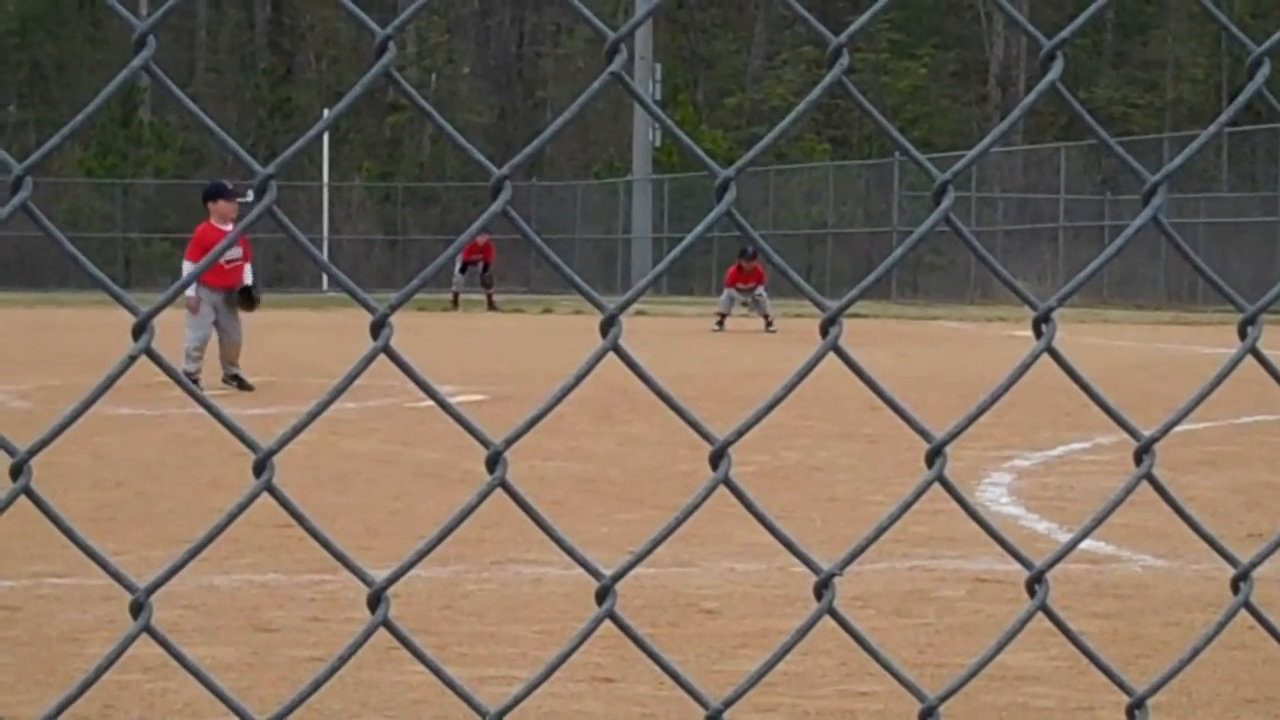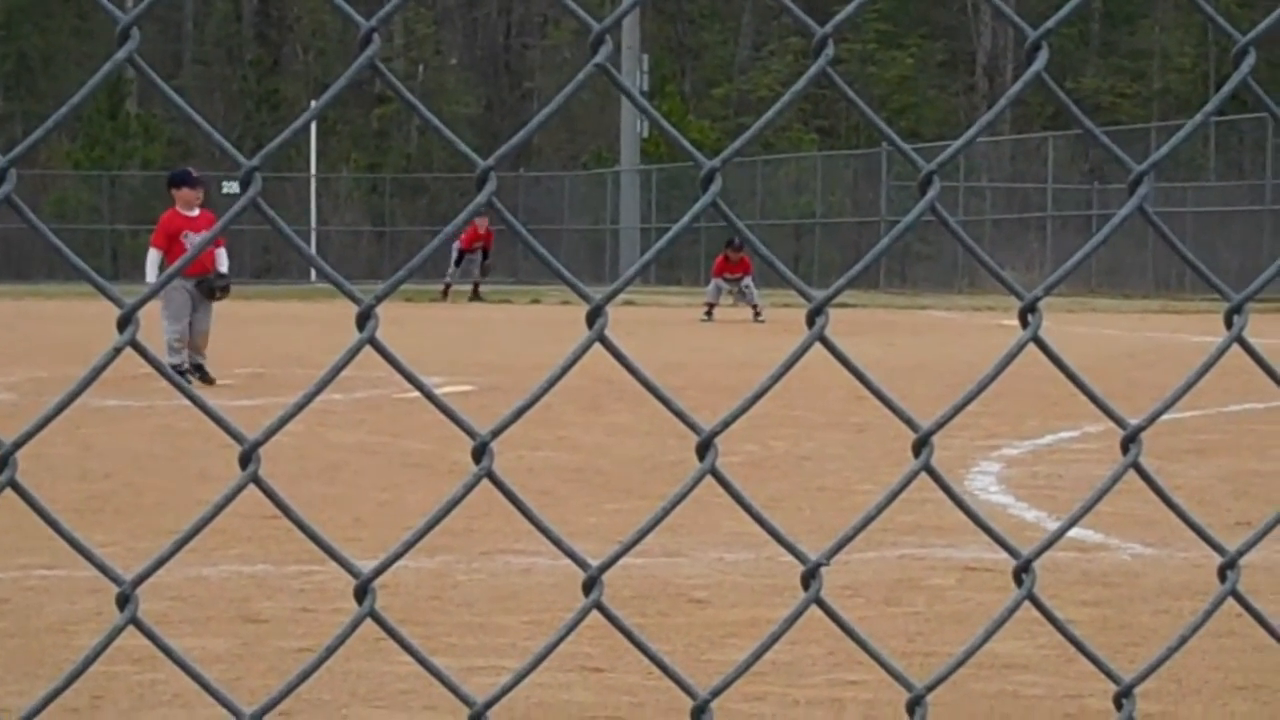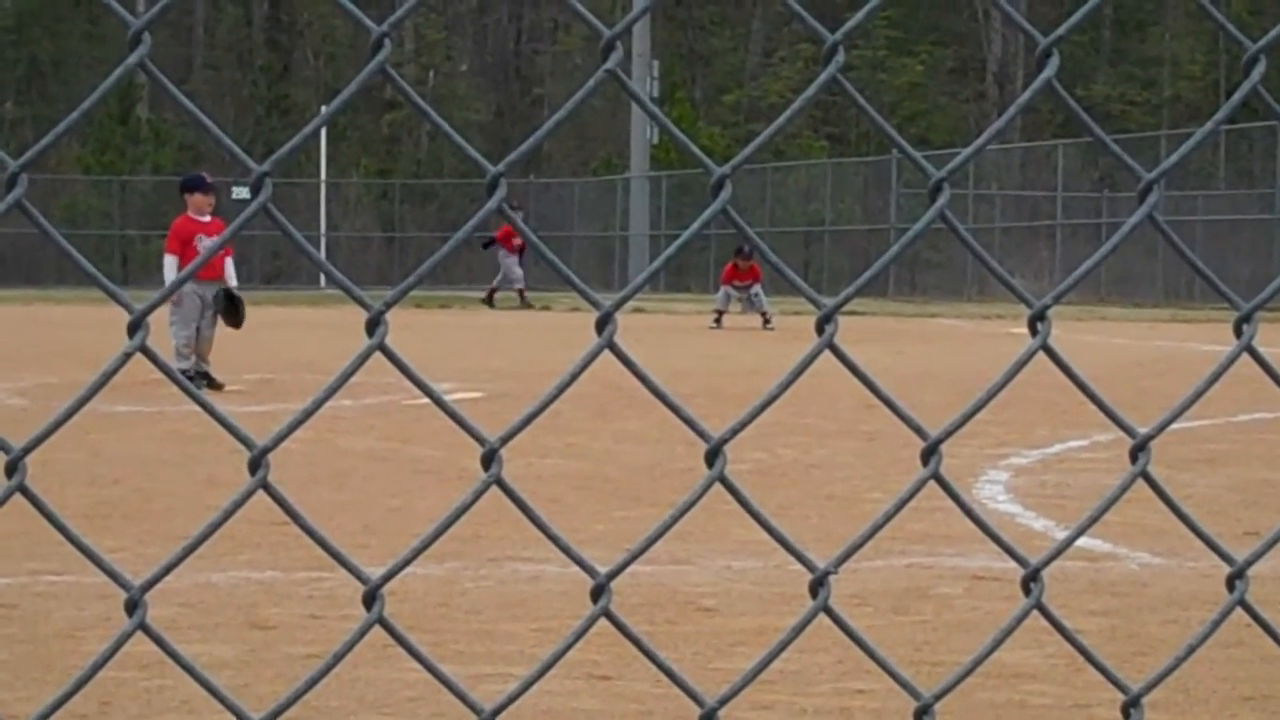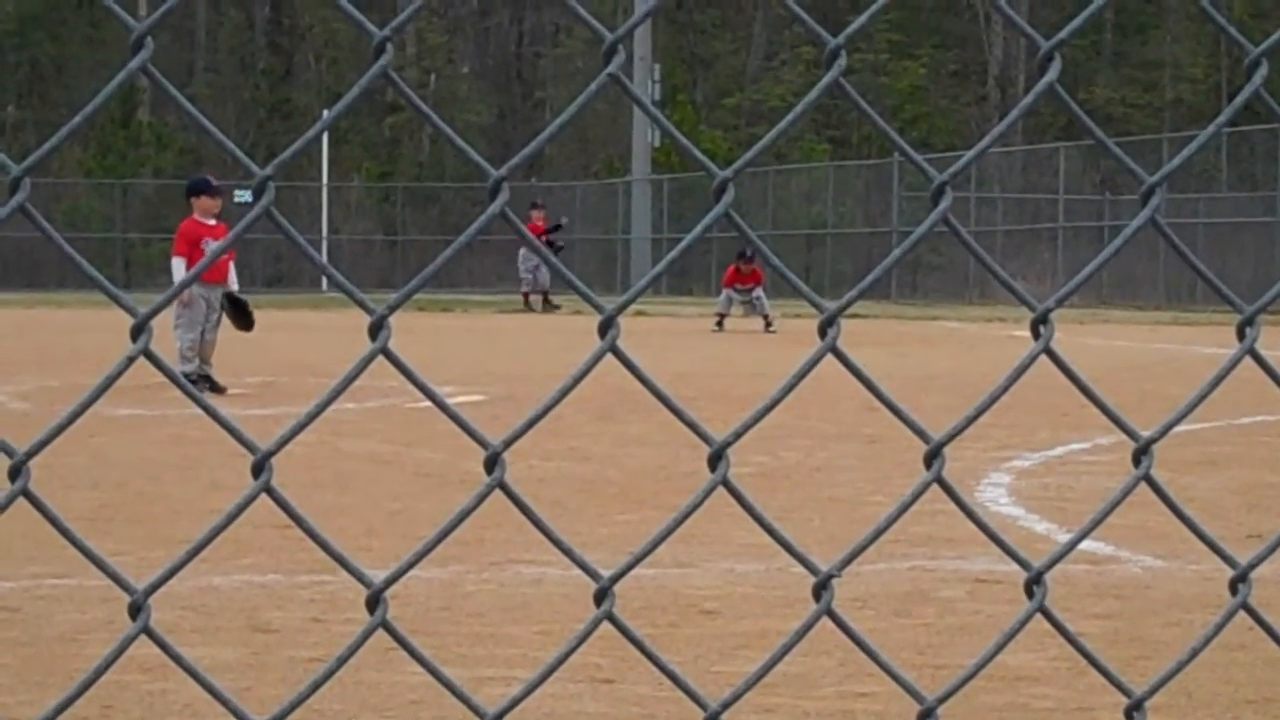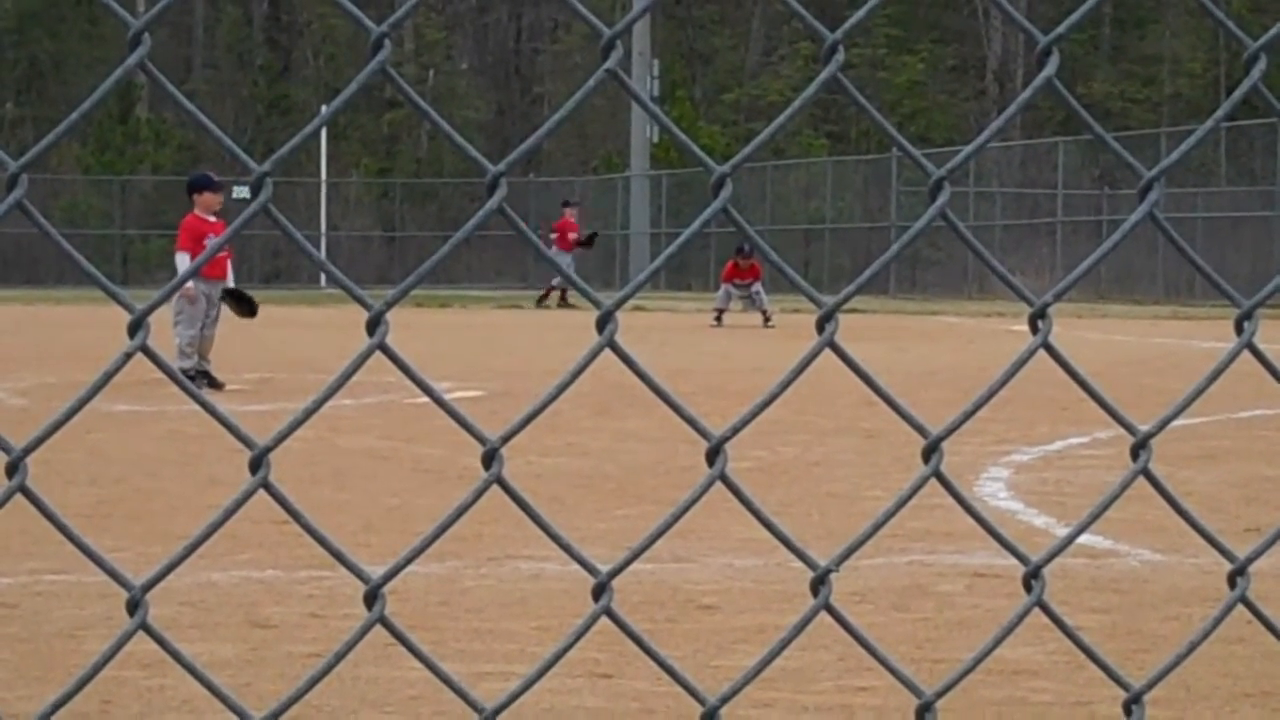
dt=0.4s
person 1, frame 1
left shoulder: (240, 233)
right shoulder: (202, 233)
left elbow: (246, 262)
right elbow: (189, 264)
left wrist: (247, 286)
right wrist: (190, 293)
left hip: (228, 295)
right hip: (205, 293)
left knee: (234, 336)
right knee: (199, 335)
left ankle: (231, 374)
right ankle: (191, 375)
person 1, frame 2
left shoulder: (209, 217)
right shoulder: (168, 220)
left elbow: (219, 246)
right elbow: (155, 251)
left wrist: (222, 271)
right wrist: (151, 280)
left hip: (204, 281)
right hip: (178, 281)
left knee: (202, 325)
right knee: (178, 325)
left ankle: (197, 363)
right ankle: (176, 366)
person 1, frame 3
left shoulder: (219, 225)
right shoulder: (181, 225)
left elbow: (227, 256)
right elbow: (170, 257)
left wrist: (232, 284)
right wrist: (172, 286)
left hip: (214, 286)
right hip: (189, 286)
left knee: (207, 331)
right knee: (186, 330)
left ankle: (202, 370)
right ankle: (184, 372)
person 1, frame 4
left shoulder: (222, 228)
right shoulder: (187, 228)
left elbow: (229, 260)
right elbow: (178, 259)
left wrist: (233, 288)
right wrist: (182, 288)
left hip: (218, 290)
right hip: (196, 288)
left knee: (210, 334)
right knee: (190, 333)
left ankle: (204, 373)
right ankle: (188, 375)
person 1, frame 5
left shoulder: (220, 224)
right shoulder: (190, 223)
right elbow: (181, 255)
left wrist: (229, 283)
right wrist: (187, 284)
left hip: (216, 285)
right hip: (196, 284)
left knee: (208, 330)
right knee: (190, 329)
left ankle: (202, 369)
right ankle: (186, 371)
